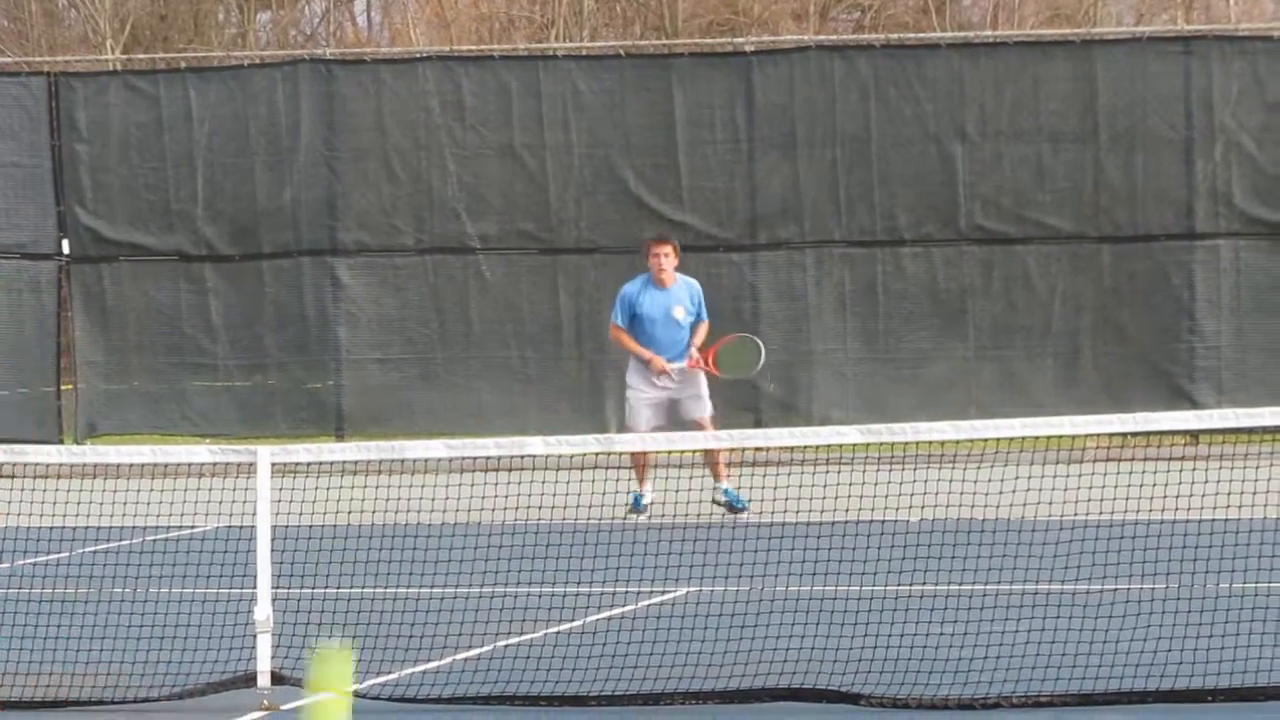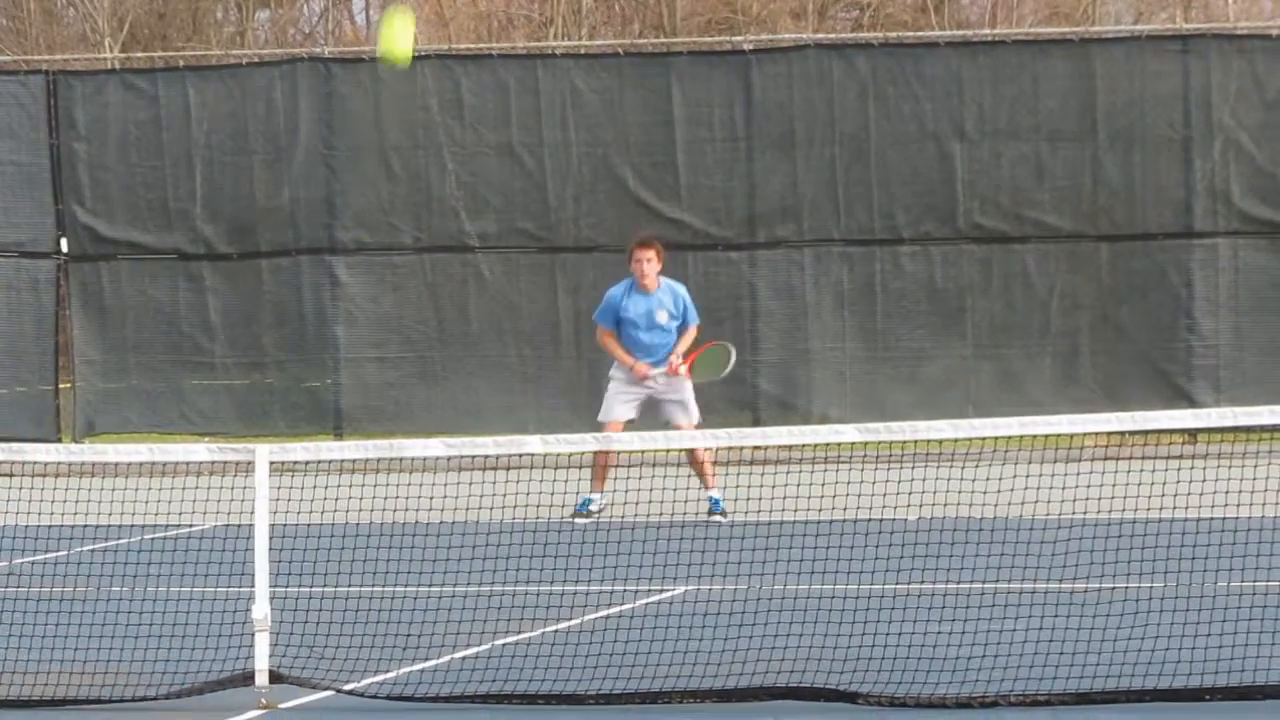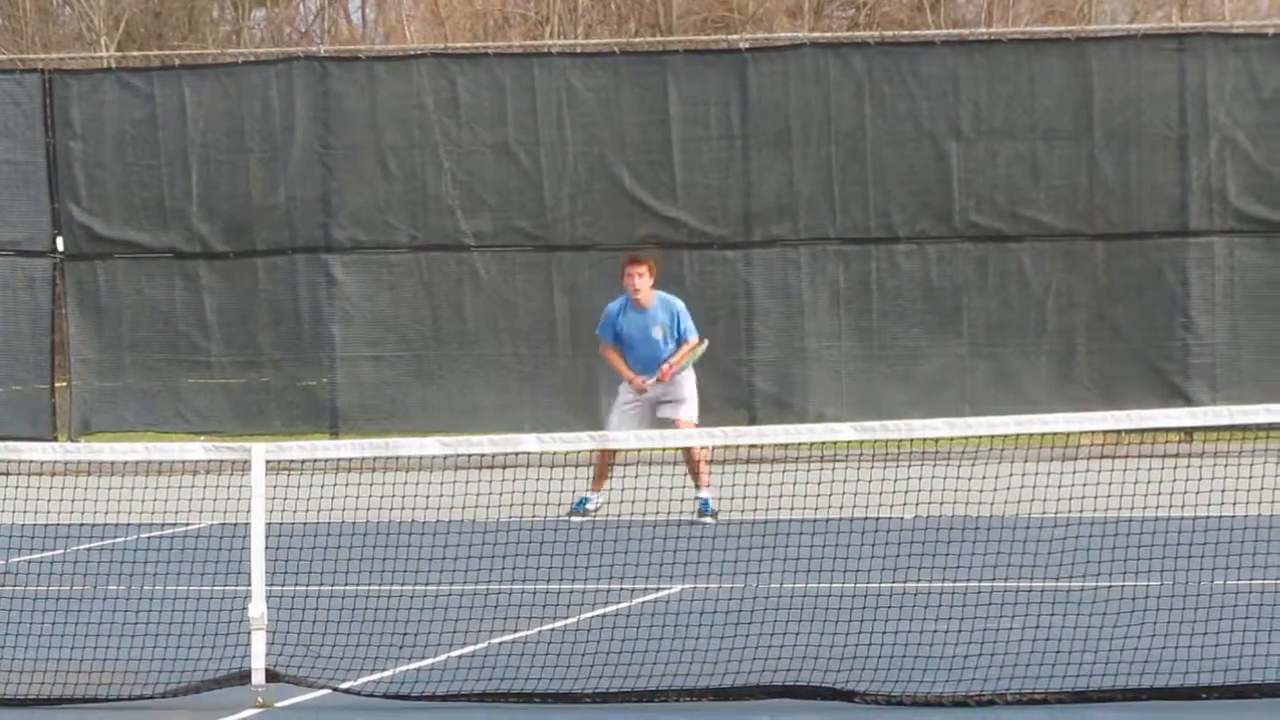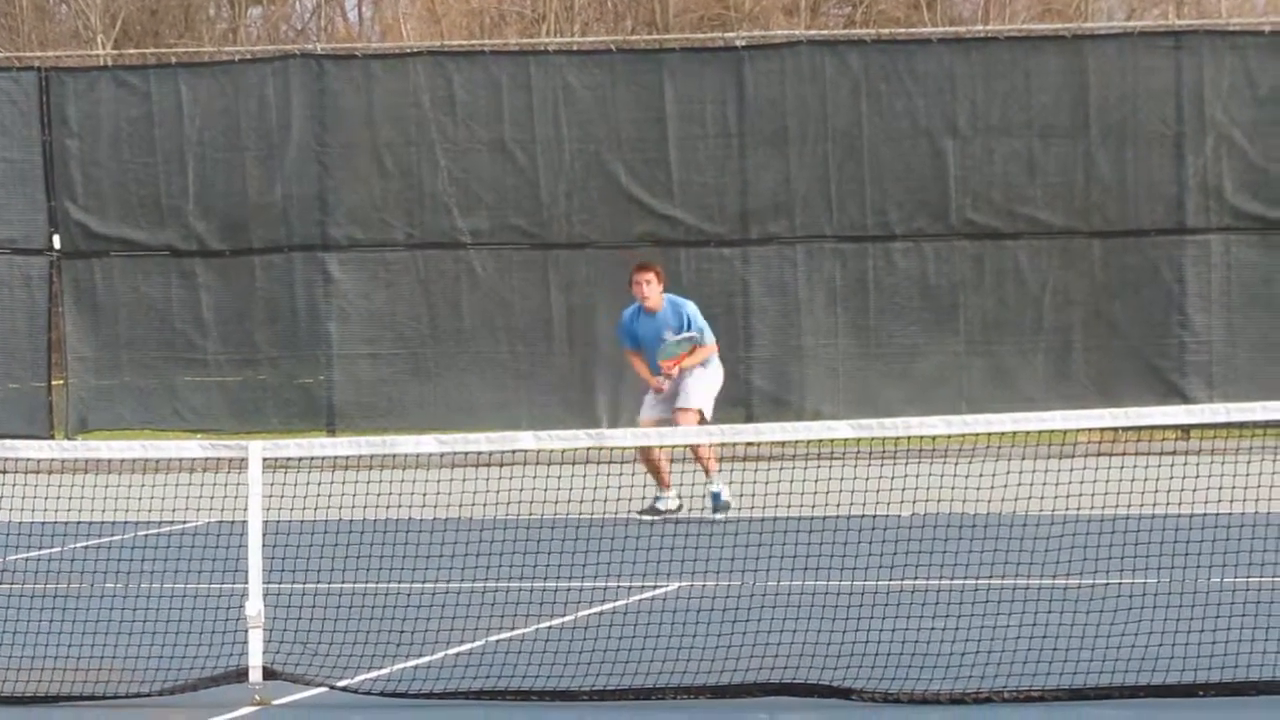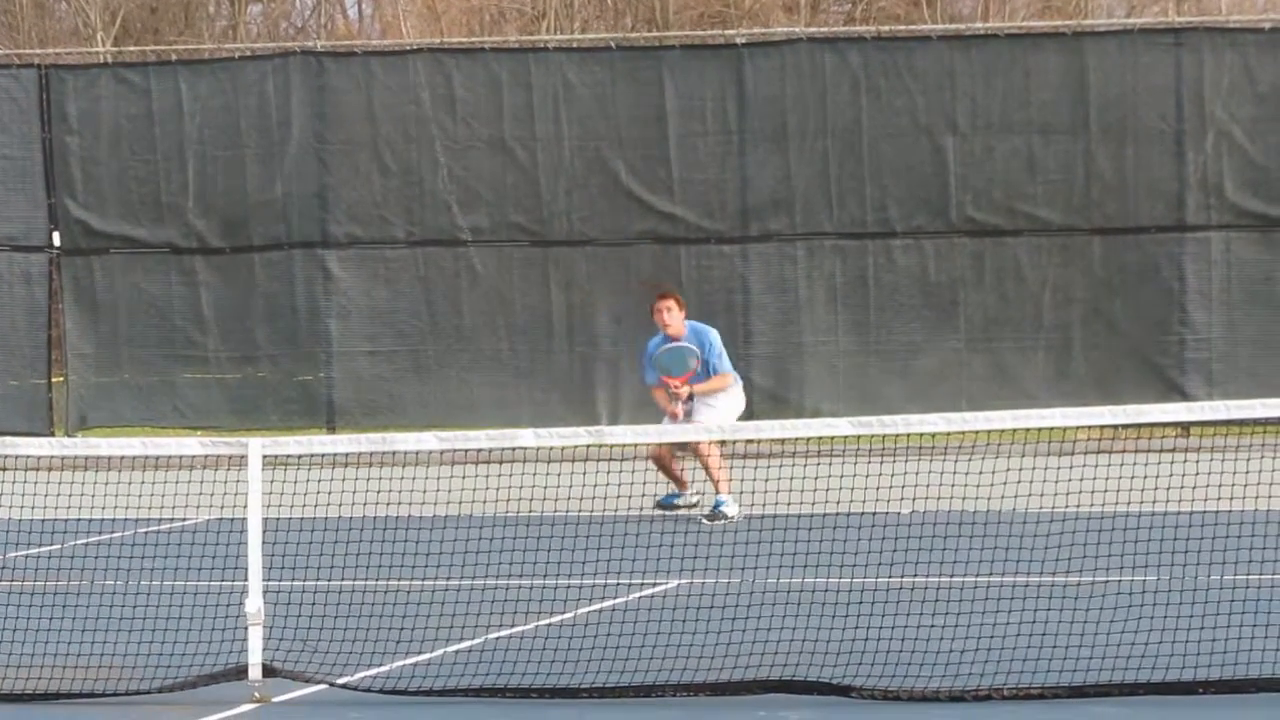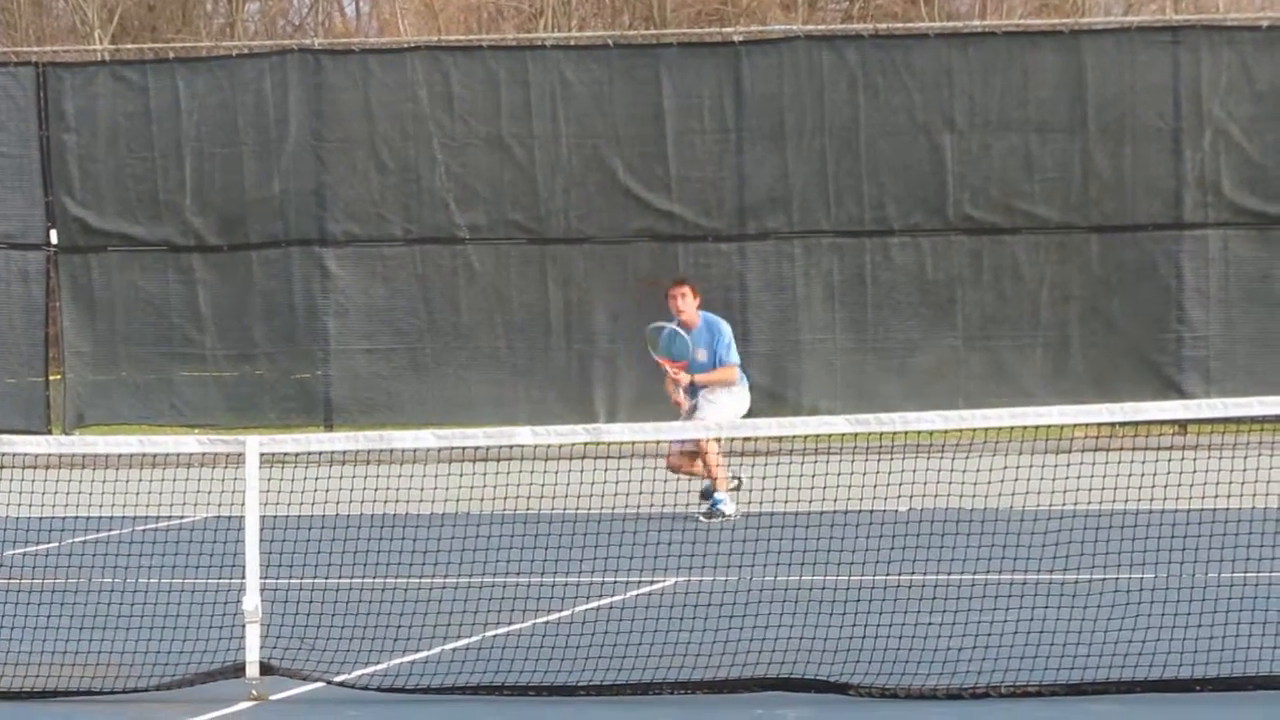
dt=0.2s
person 1, frame 1
left shoulder: (692, 289)
right shoulder: (631, 292)
left elbow: (702, 323)
right elbow: (617, 332)
left wrist: (694, 347)
right wrist: (649, 358)
left hip: (685, 368)
right hip: (644, 373)
left knee: (706, 428)
right knee: (640, 435)
left ankle: (722, 490)
right ankle: (643, 490)
person 1, frame 2
left shoulder: (678, 293)
right shoulder: (615, 296)
left elbow: (691, 328)
right elbow: (604, 335)
left wrist: (677, 353)
right wrist: (632, 364)
left hip: (669, 372)
right hip: (630, 373)
left knee: (688, 433)
right knee: (609, 432)
left ankle: (713, 496)
right ankle: (595, 497)
person 1, frame 3
left shoulder: (673, 306)
right shoulder: (614, 311)
left elbow: (691, 343)
right elbow: (609, 349)
left wrist: (672, 364)
right wrist: (629, 377)
left hip: (675, 379)
right hip: (637, 381)
left knee: (686, 430)
left ankle: (704, 496)
right ankle: (593, 496)
person 1, frame 4
left shoulder: (684, 309)
right shoulder: (629, 319)
left elbow: (710, 347)
right elbow: (634, 355)
left wrist: (679, 367)
right wrist: (651, 380)
left hip: (701, 369)
right hip: (666, 379)
left knee: (685, 422)
left ankle: (717, 489)
right ankle: (667, 497)
person 1, frame 5
left shoulder: (707, 336)
right shoulder: (653, 348)
left elbow: (725, 379)
right elbow: (657, 388)
left wrist: (690, 390)
right wrist: (669, 407)
left hip: (724, 395)
right hip: (689, 402)
right knee: (659, 453)
left ankle: (725, 502)
right ankle: (685, 492)
person 1, frame 6
left shoulder: (718, 328)
left elbow: (730, 373)
right elbow: (672, 378)
left wrist: (690, 380)
right wrist: (678, 396)
left hip: (729, 393)
right hip: (698, 397)
left knee: (704, 434)
right knee: (676, 462)
left ankle: (723, 502)
right ankle: (723, 480)
